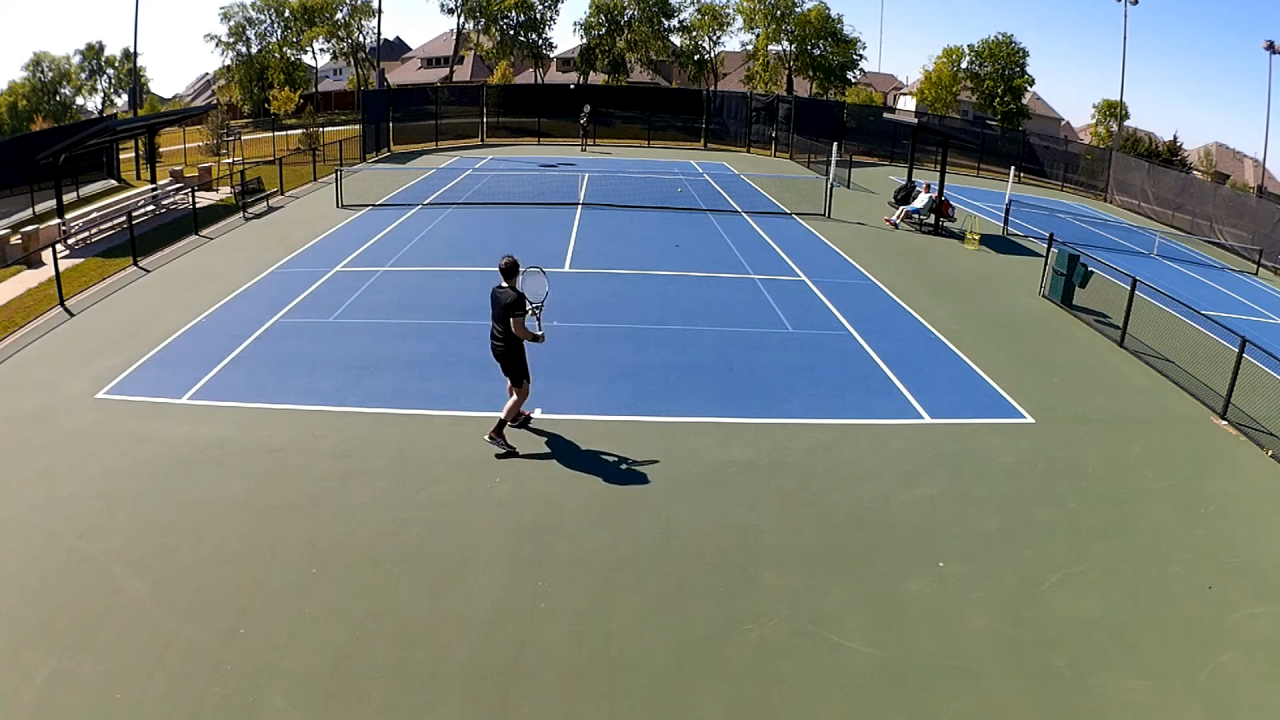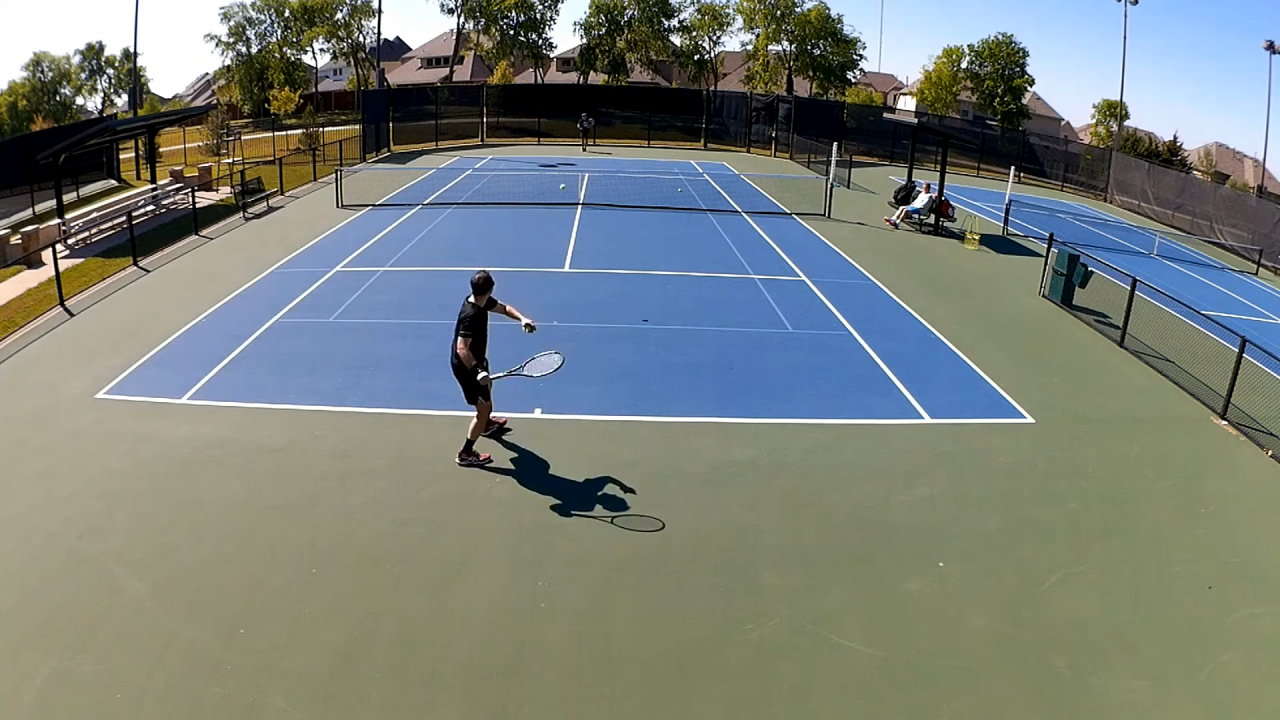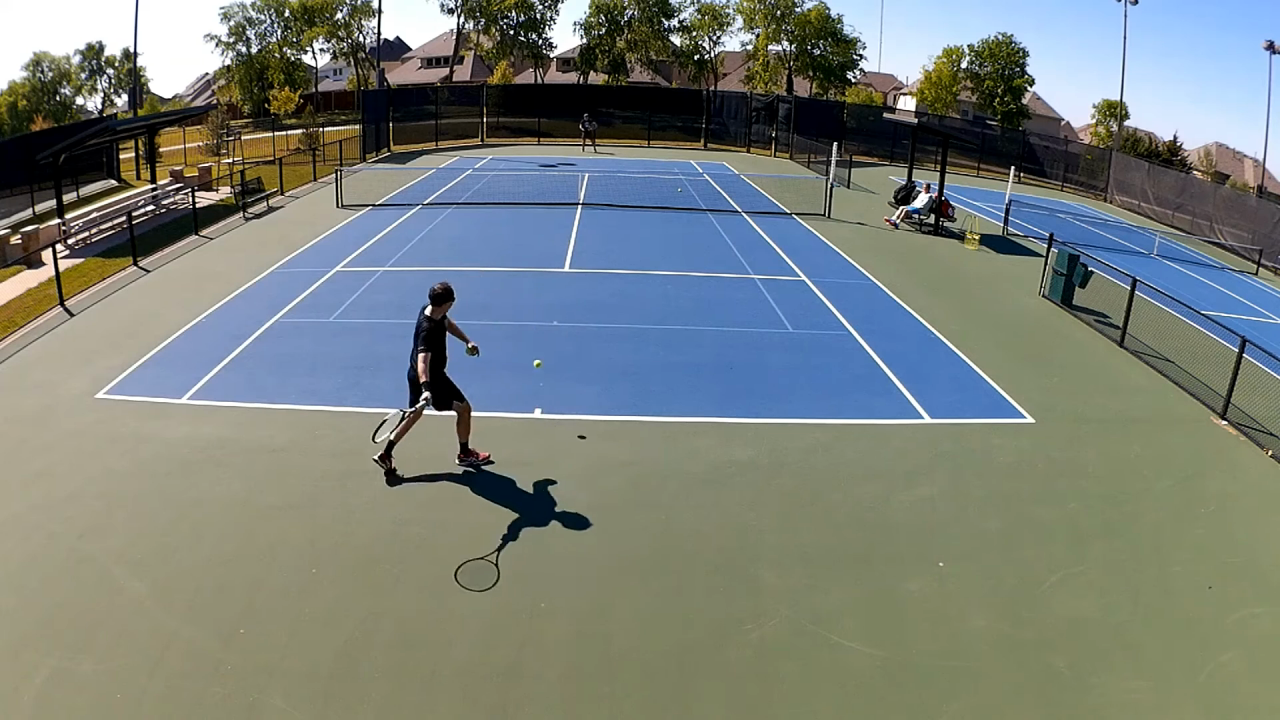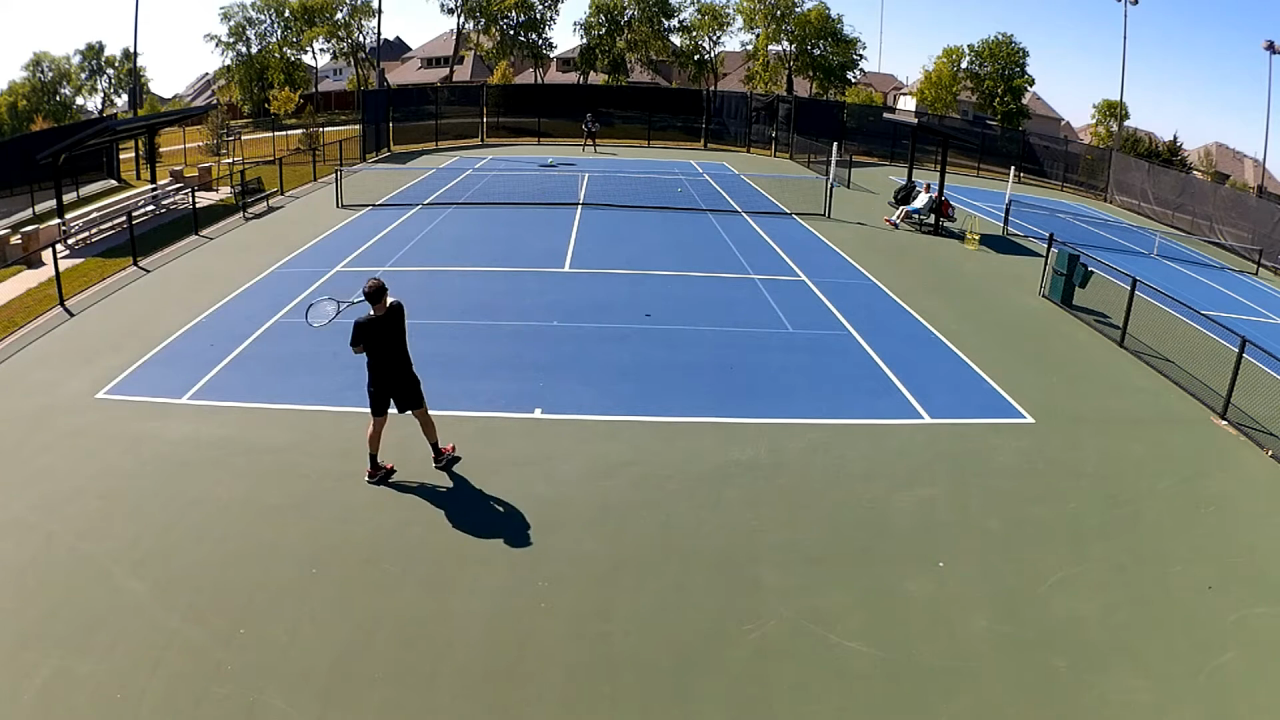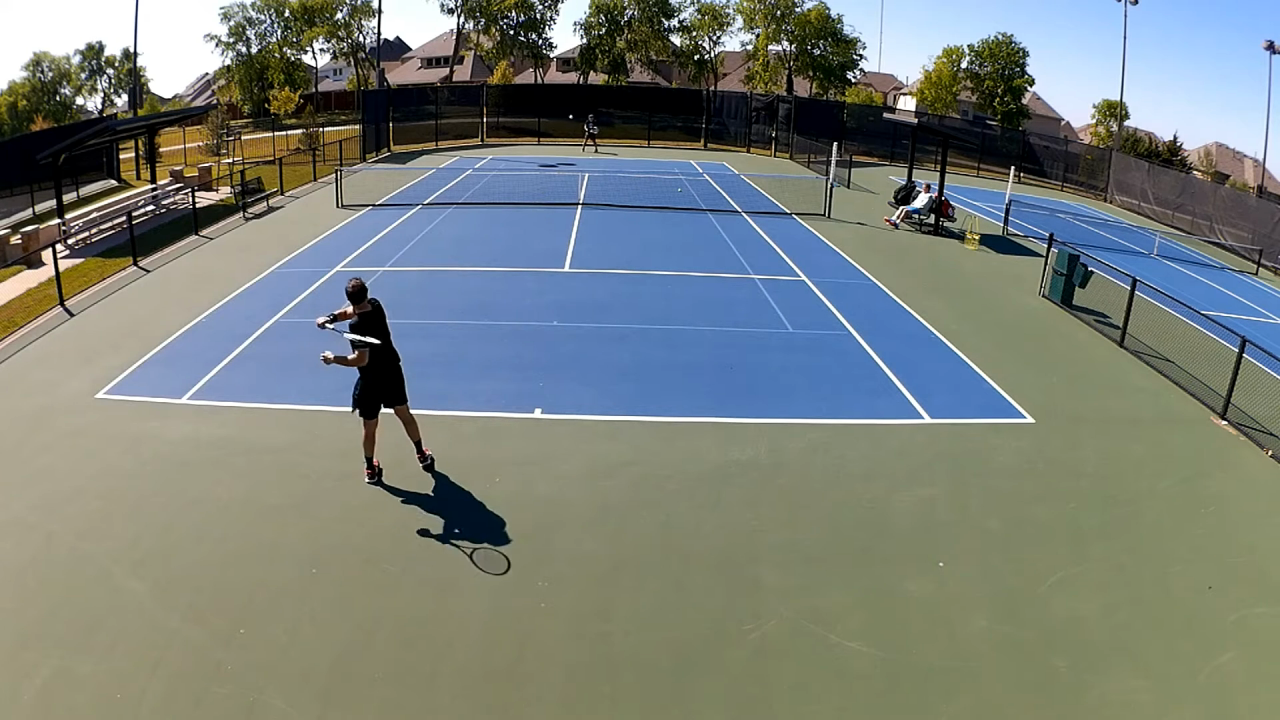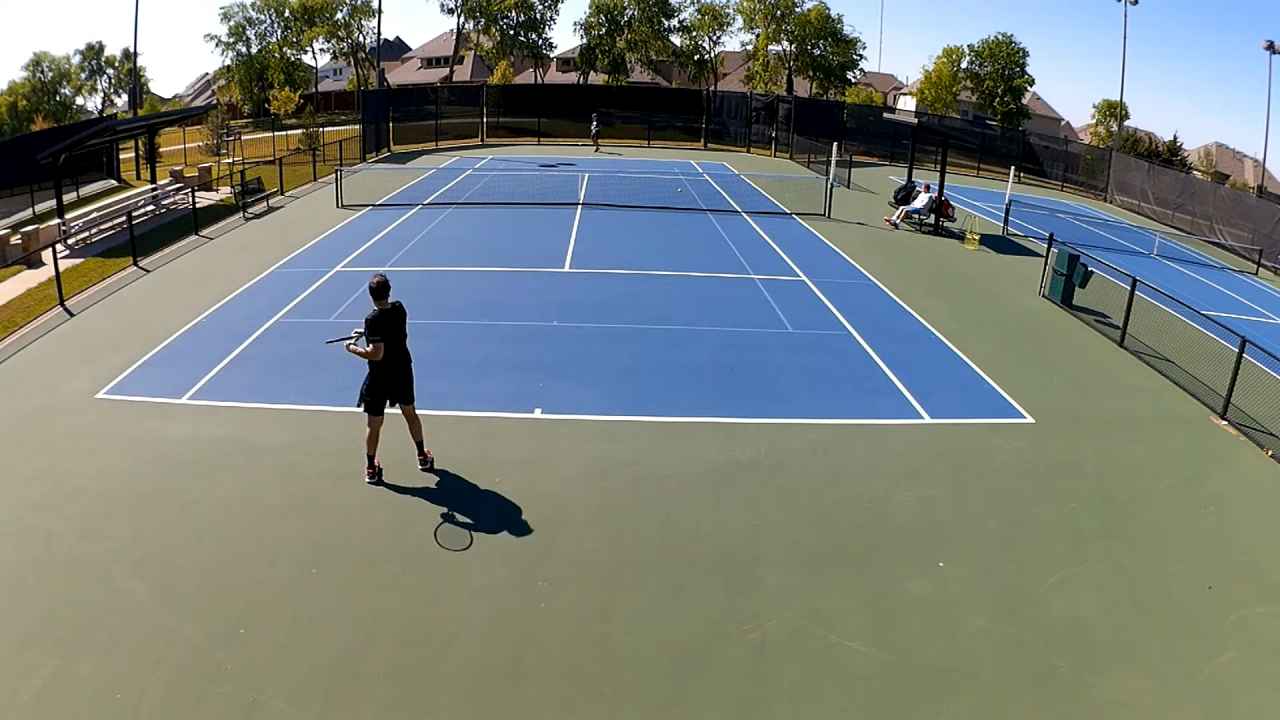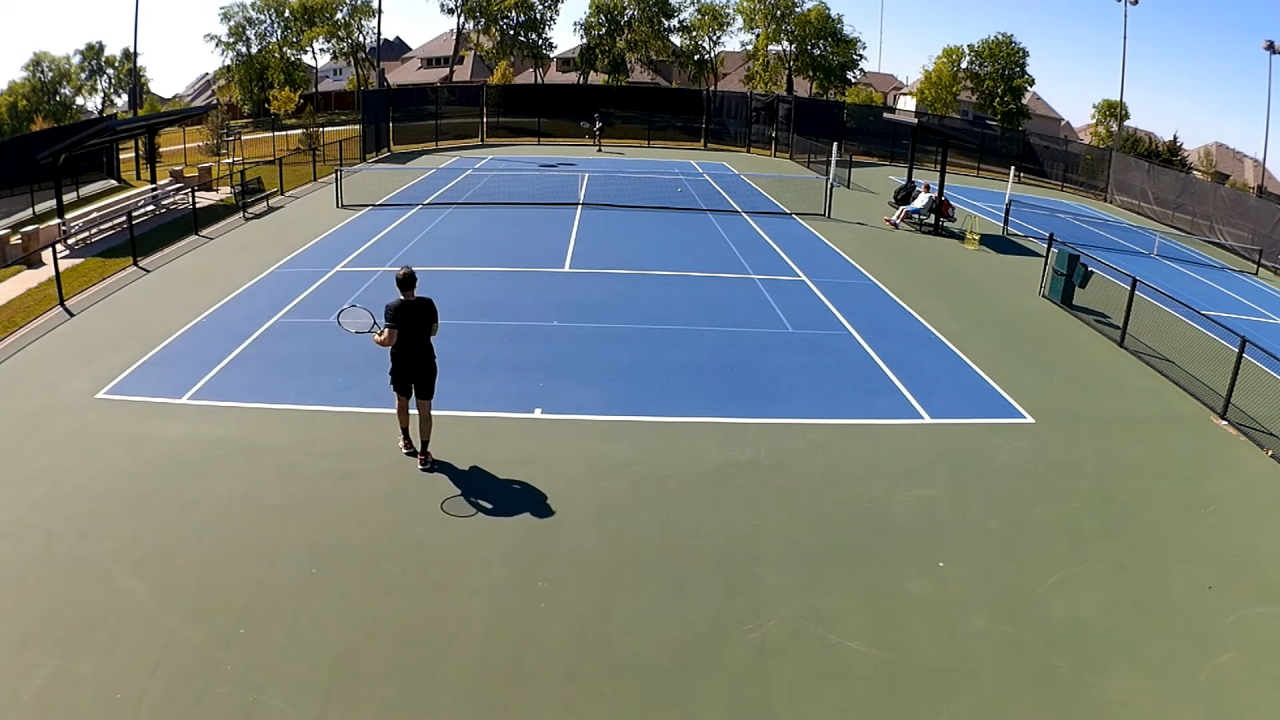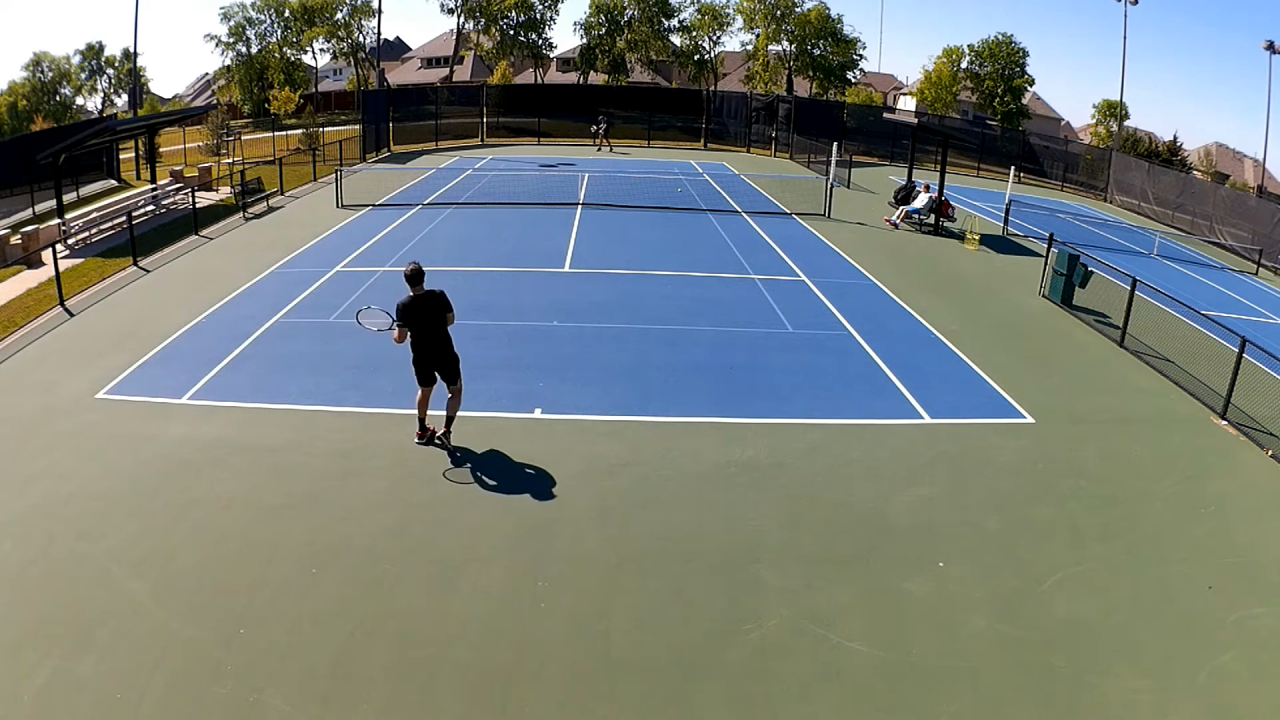
dt=0.4s
person 1, frame 1
left shoulder: (496, 291)
right shoulder: (516, 297)
right elbow: (517, 329)
left wrist: (526, 309)
right wrist: (536, 337)
left hip: (497, 345)
right hip: (510, 349)
left knee: (513, 380)
right knee: (521, 392)
left ankle: (515, 416)
right ankle: (496, 431)
person 1, frame 2
left shoulder: (482, 302)
right shoulder: (471, 316)
left elbow: (503, 308)
right elbow: (462, 349)
left wrist: (523, 319)
right wrist: (478, 370)
left hip: (473, 363)
right hip: (467, 367)
left knee: (481, 392)
right knee: (484, 407)
left ankle: (487, 424)
right ankle: (466, 453)
person 1, frame 3
left shoulder: (434, 310)
right shoulder: (429, 329)
left elbow: (447, 323)
right elbow: (423, 361)
left wrist: (467, 341)
right wrist: (426, 388)
left hip: (414, 375)
right hip: (432, 379)
left knee: (413, 415)
right knee: (464, 410)
left ankle: (384, 455)
right ankle: (465, 454)
person 1, frame 4
left shoulder: (361, 324)
right shoulder: (397, 309)
left elbow: (357, 350)
right wrist: (385, 298)
left hip: (377, 381)
right hip: (404, 377)
left knee: (377, 423)
right knee: (422, 416)
left ankle: (373, 469)
right ankle: (439, 455)
person 1, frame 5
left shoulder: (357, 325)
right shoulder: (375, 305)
left elbow: (361, 360)
right elbow: (349, 312)
left wrist: (335, 360)
right wrist: (329, 318)
left hip: (372, 380)
right hip: (393, 372)
left knee: (369, 426)
right knee: (404, 414)
left ankle: (371, 470)
right ankle: (422, 455)
person 1, frame 6
left shoulder: (372, 319)
right shoulder: (399, 309)
left elbow: (375, 354)
left wrist: (354, 348)
right wrist: (365, 334)
left hip: (379, 377)
right hip: (403, 372)
left knee: (373, 424)
right knee: (410, 414)
left ankle: (371, 469)
right ankle: (422, 457)
person 1, frame 7
left shoulder: (393, 308)
right shoulder: (428, 304)
left elbow: (389, 340)
left wrist: (377, 338)
left hip: (401, 365)
right hip: (425, 364)
left knee: (402, 401)
right knee: (424, 410)
left ankle: (406, 441)
right ankle: (424, 455)
person 1, frame 8
left shoulder: (403, 305)
right shoulder: (439, 296)
left elbow: (399, 338)
right elbow: (450, 320)
left wrist: (399, 332)
left hip: (421, 356)
right hip: (445, 353)
left knee: (425, 391)
right knee: (455, 391)
left ankle: (422, 431)
right ankle: (446, 430)
